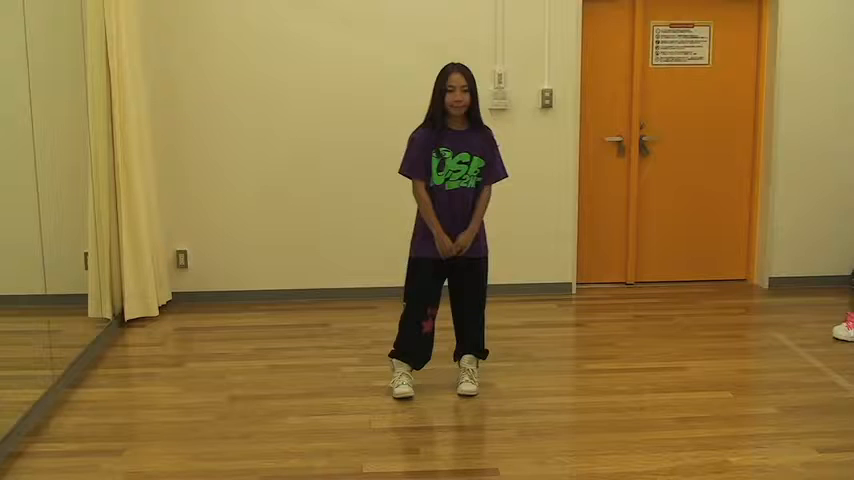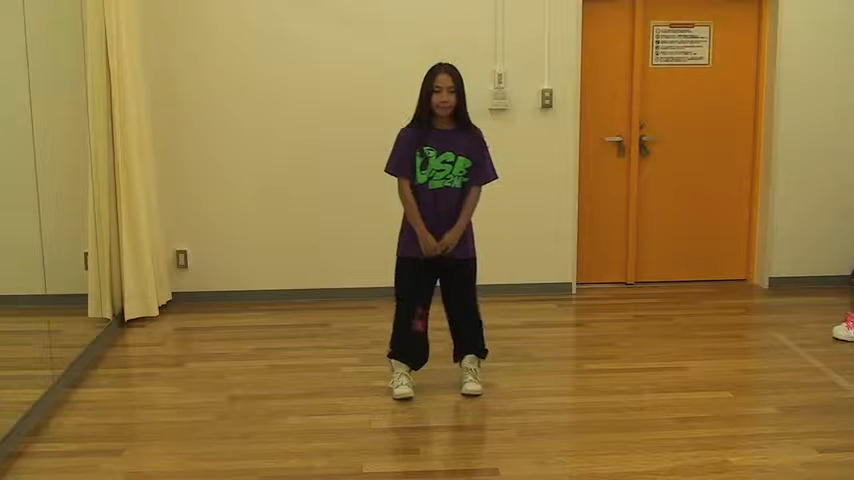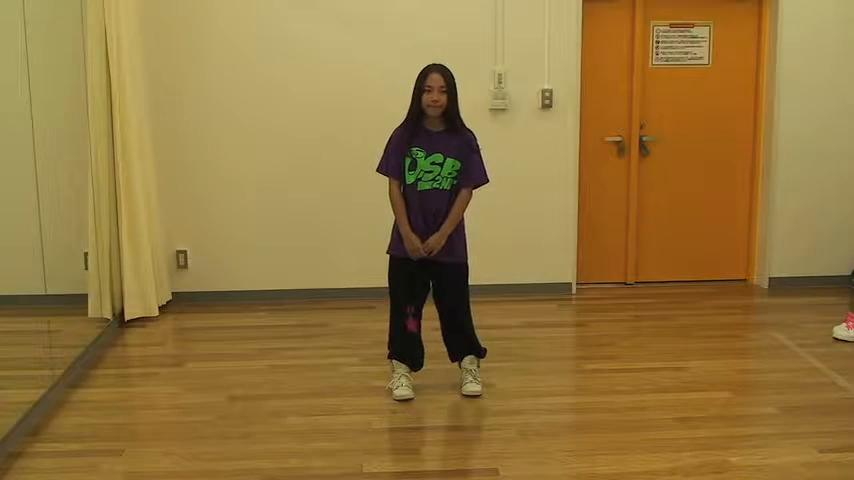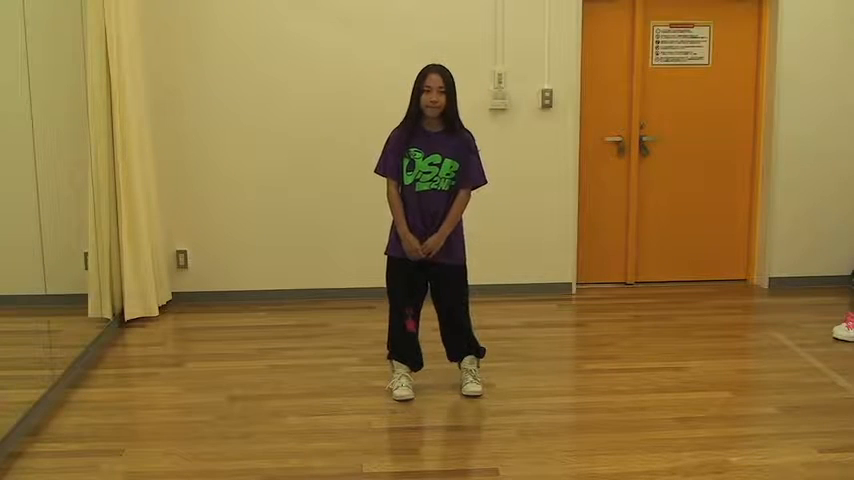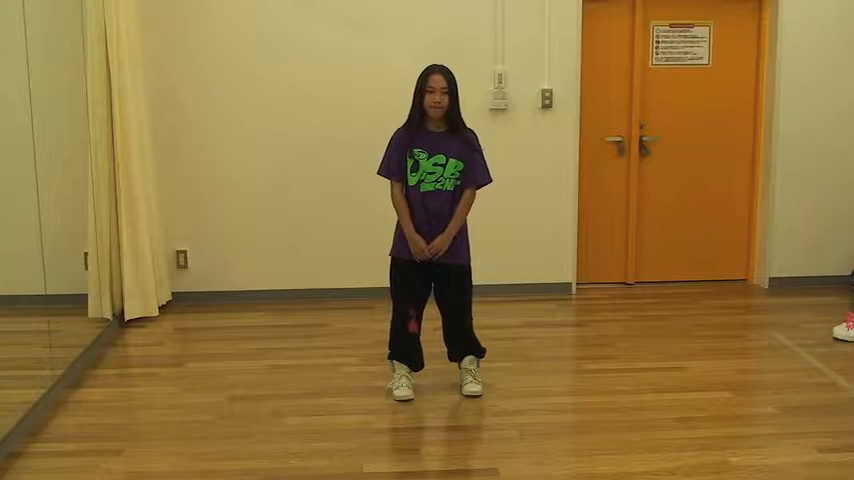
dt=0.3s
person 1, frame 1
left shoulder: (483, 138)
right shoulder: (424, 137)
left elbow: (487, 188)
right elbow: (419, 188)
left wrist: (471, 232)
right wrist: (439, 235)
left hip: (471, 240)
right hip: (430, 239)
left knee: (470, 304)
right knee: (420, 304)
left ankle: (468, 364)
right ankle: (403, 366)
person 1, frame 2
left shoulder: (472, 138)
right shoulder: (411, 136)
left elbow: (475, 189)
right elbow: (404, 187)
left wrist: (455, 232)
right wrist: (422, 234)
left hip: (458, 240)
right hip: (417, 239)
left knee: (463, 303)
right knee: (411, 304)
left ankle: (469, 364)
right ankle: (402, 367)
person 1, frame 3
left shoulder: (464, 140)
right shoulder: (404, 137)
left elbow: (466, 191)
right elbow: (394, 187)
left wrist: (442, 235)
right wrist: (407, 234)
left hip: (448, 241)
right hip: (408, 240)
left knee: (455, 305)
right knee: (405, 306)
left ankle: (469, 364)
right ankle: (402, 368)
person 1, frame 4
left shoulder: (462, 141)
right shoulder: (402, 137)
left elbow: (465, 193)
right elbow: (392, 188)
left wrist: (440, 236)
right wrist: (405, 235)
left hip: (447, 242)
right hip: (406, 242)
left knee: (454, 306)
right knee: (404, 307)
left ankle: (469, 365)
right ankle: (402, 368)
person 1, frame 5
left shoulder: (465, 140)
right shoulder: (404, 138)
left elbow: (470, 192)
right elbow: (396, 189)
left wrist: (447, 236)
right wrist: (412, 236)
left hip: (452, 242)
right hip: (410, 243)
left knee: (457, 307)
right knee: (407, 308)
left ankle: (468, 365)
right ankle: (402, 369)
